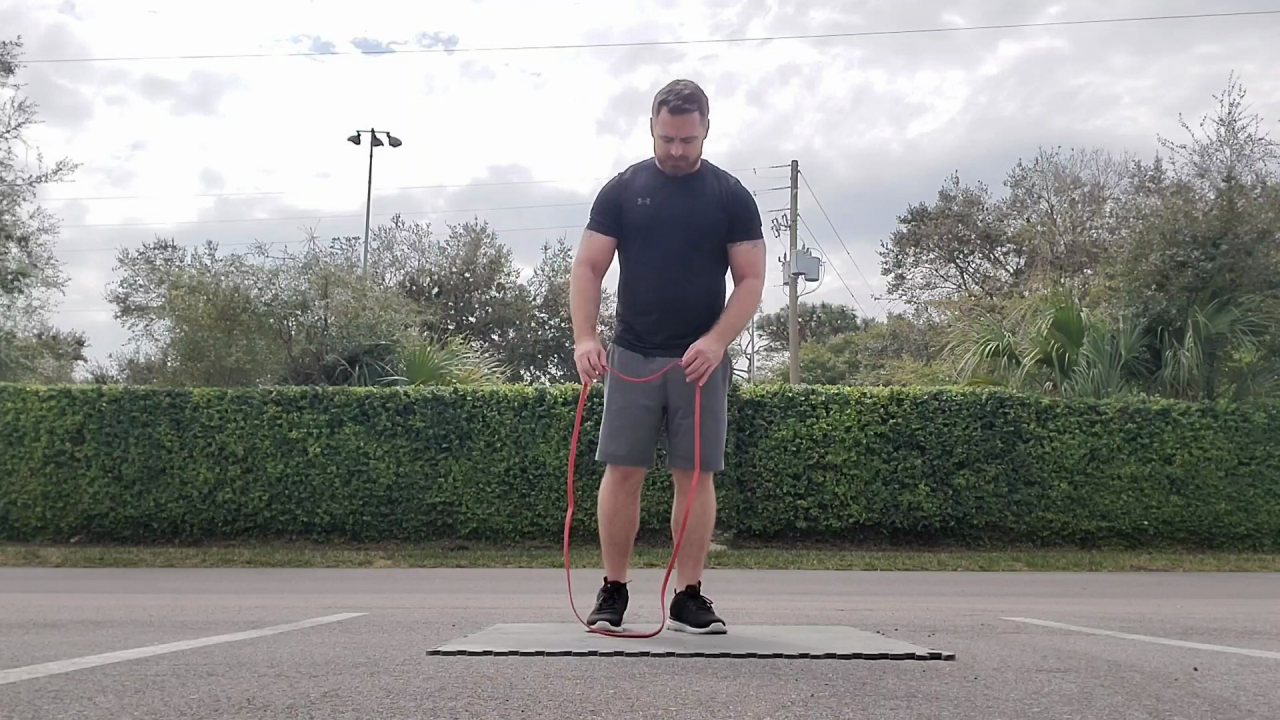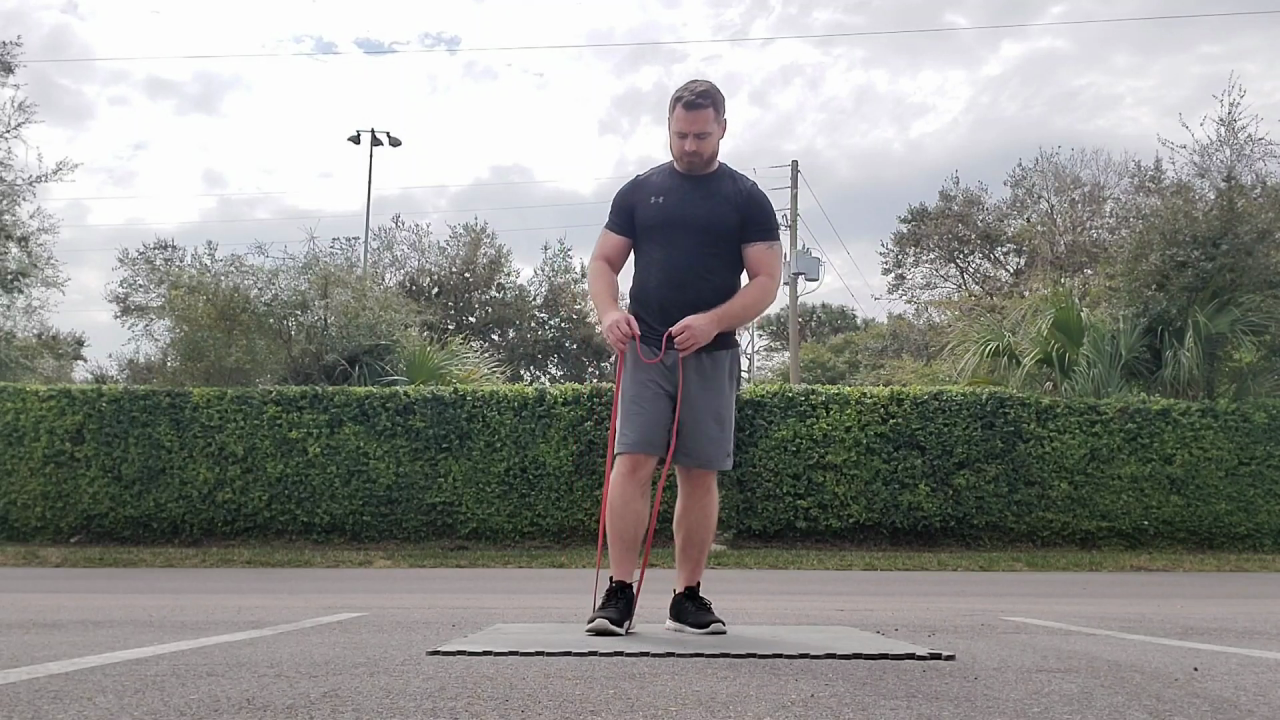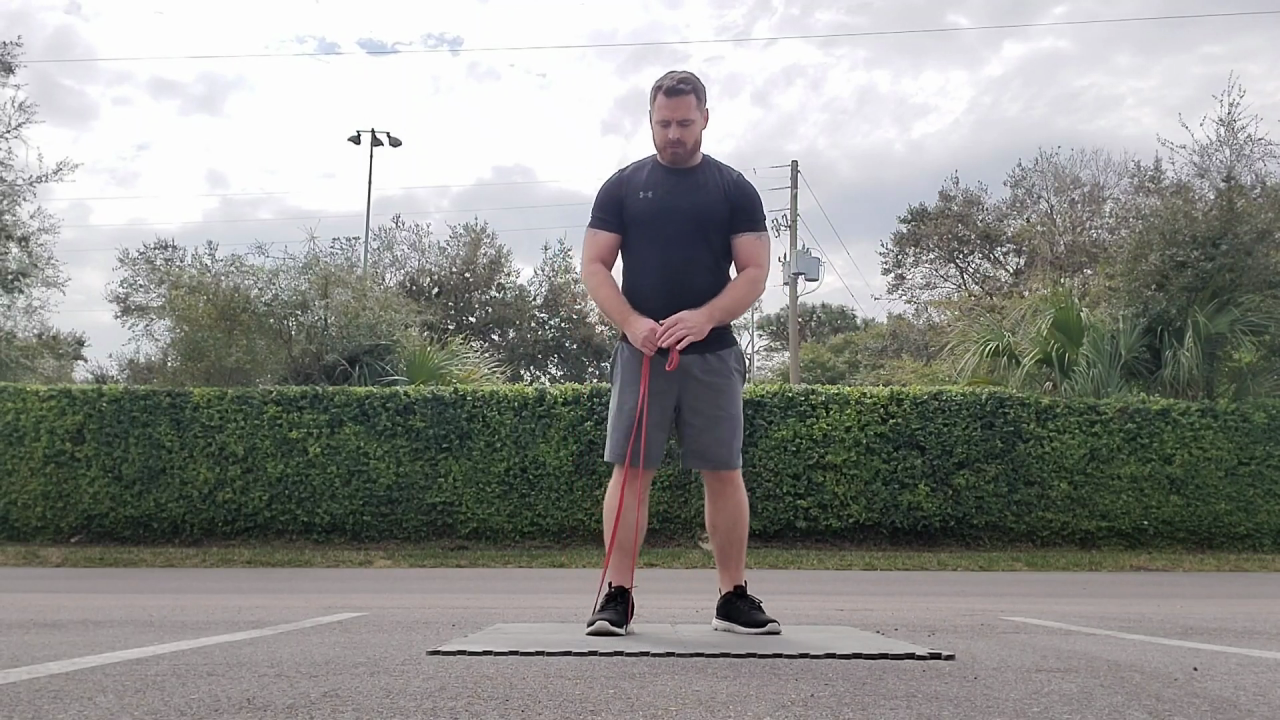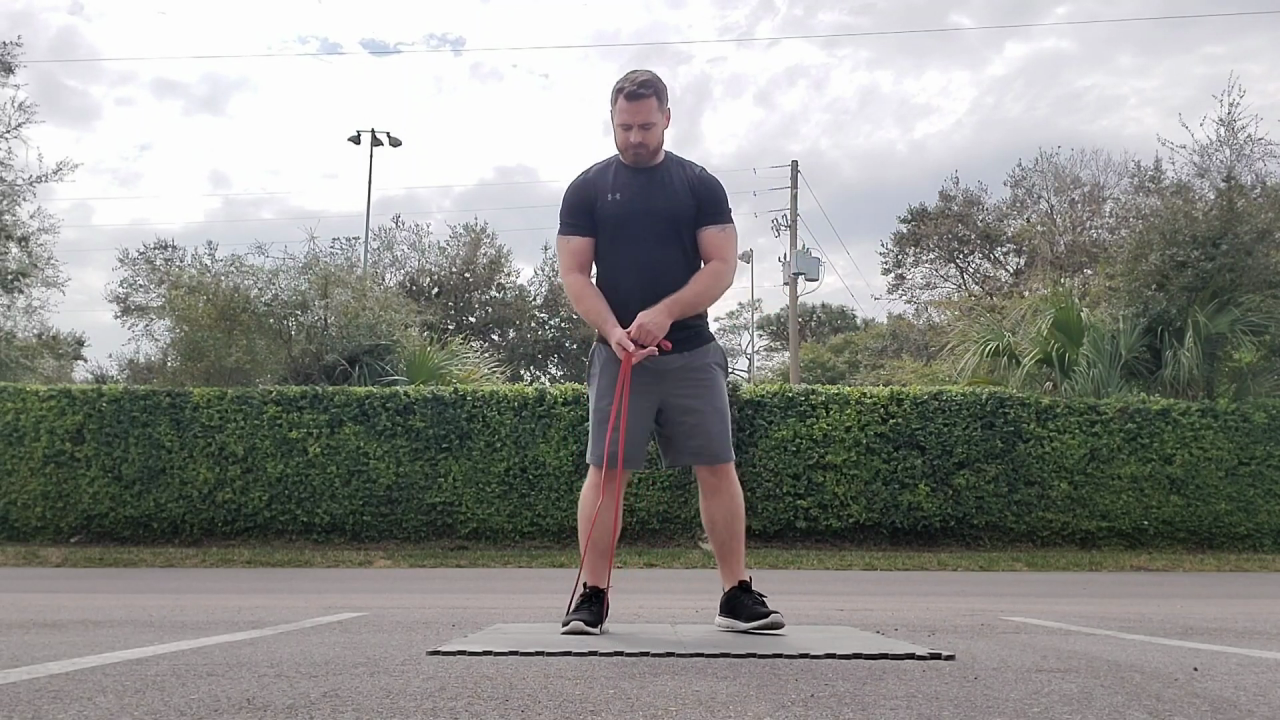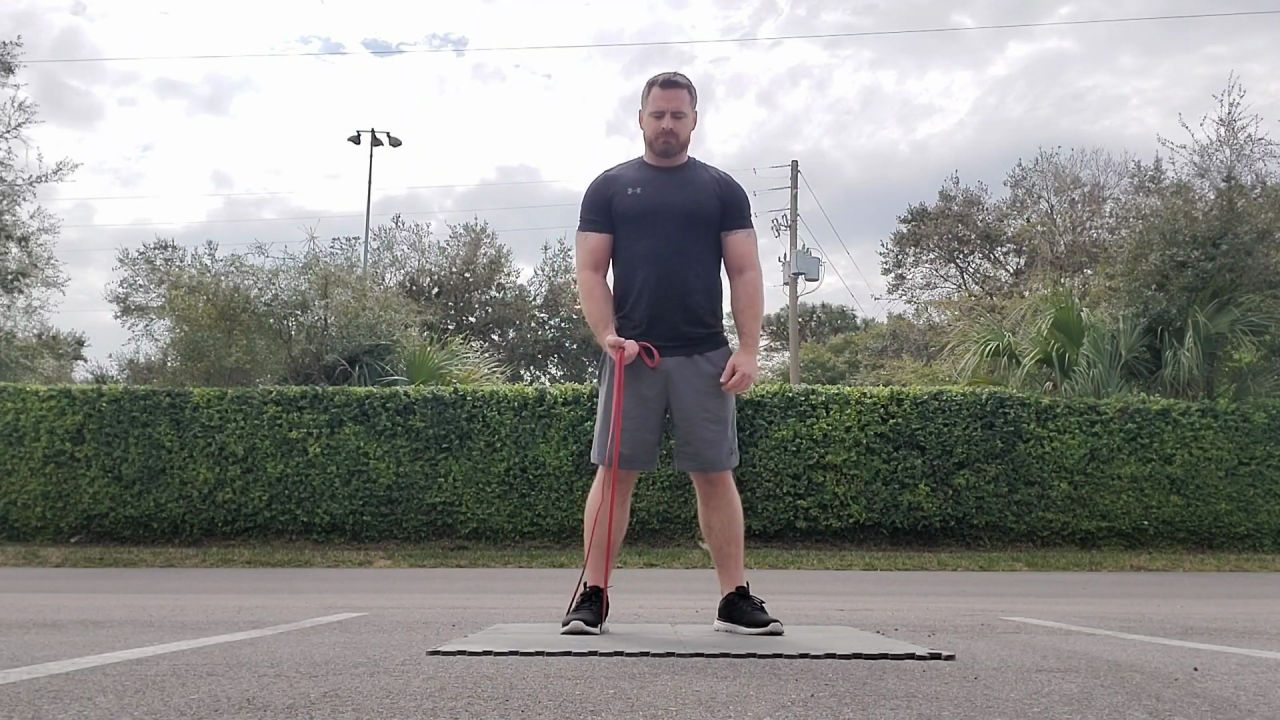
dt=1s
person 1, frame 1
left shoulder: (731, 196)
right shoulder: (622, 189)
left elbow: (750, 279)
right elbow: (588, 266)
left wrist: (717, 341)
right wrist: (585, 336)
left hip: (700, 358)
right hip: (632, 355)
left knee: (695, 474)
right knee: (623, 473)
left ankle: (688, 597)
right ankle: (613, 591)
person 1, frame 2
left shoulder: (746, 197)
right shoulder: (639, 190)
left elbow: (766, 281)
right elbow: (602, 261)
left wrist: (714, 323)
right wrist: (609, 311)
left hip: (710, 355)
right hip: (644, 351)
left knee: (699, 474)
right knee: (632, 464)
left ankle: (687, 598)
right ankle: (618, 594)
person 1, frame 3
left shoulder: (734, 189)
right shoulder: (623, 185)
left elbow: (754, 272)
right elbow: (594, 264)
left wrist: (704, 318)
right wrist: (630, 322)
left hip: (712, 354)
right hip: (640, 352)
left knee: (722, 472)
right knee: (631, 469)
left ankle: (734, 598)
right ankle: (617, 598)
person 1, frame 4
left shoulder: (699, 183)
right shoulder: (587, 187)
left elbow: (721, 265)
right elbow: (574, 272)
left wrist: (666, 312)
right wrist: (613, 331)
left hip: (692, 351)
right hip: (619, 354)
left knee: (717, 465)
right knee: (606, 471)
left ankle: (738, 595)
right ankle: (592, 597)
person 1, frame 5
left shoulder: (722, 188)
right shoulder: (610, 186)
left elbow: (745, 272)
right elbow: (591, 271)
left wrist: (748, 349)
right wrist: (607, 336)
left hip: (705, 356)
right hip: (633, 357)
left knee: (715, 475)
right knee: (615, 471)
left ankle: (735, 599)
right ankle: (592, 596)
